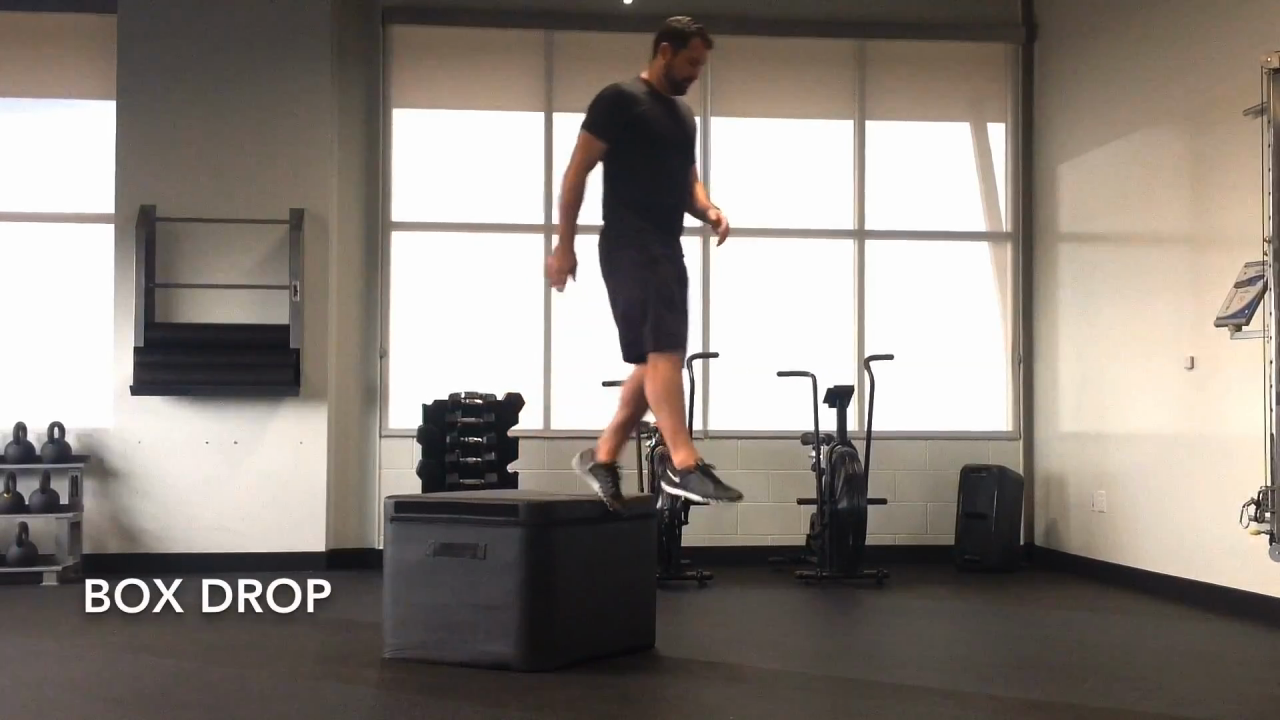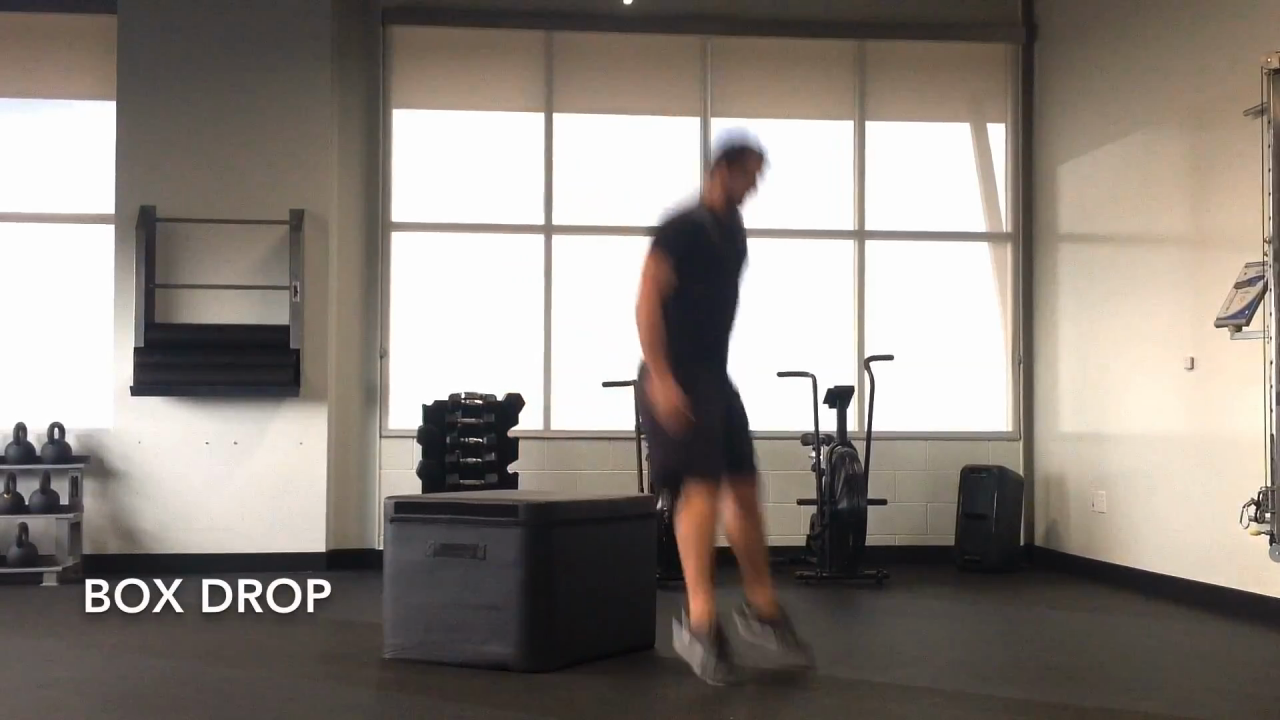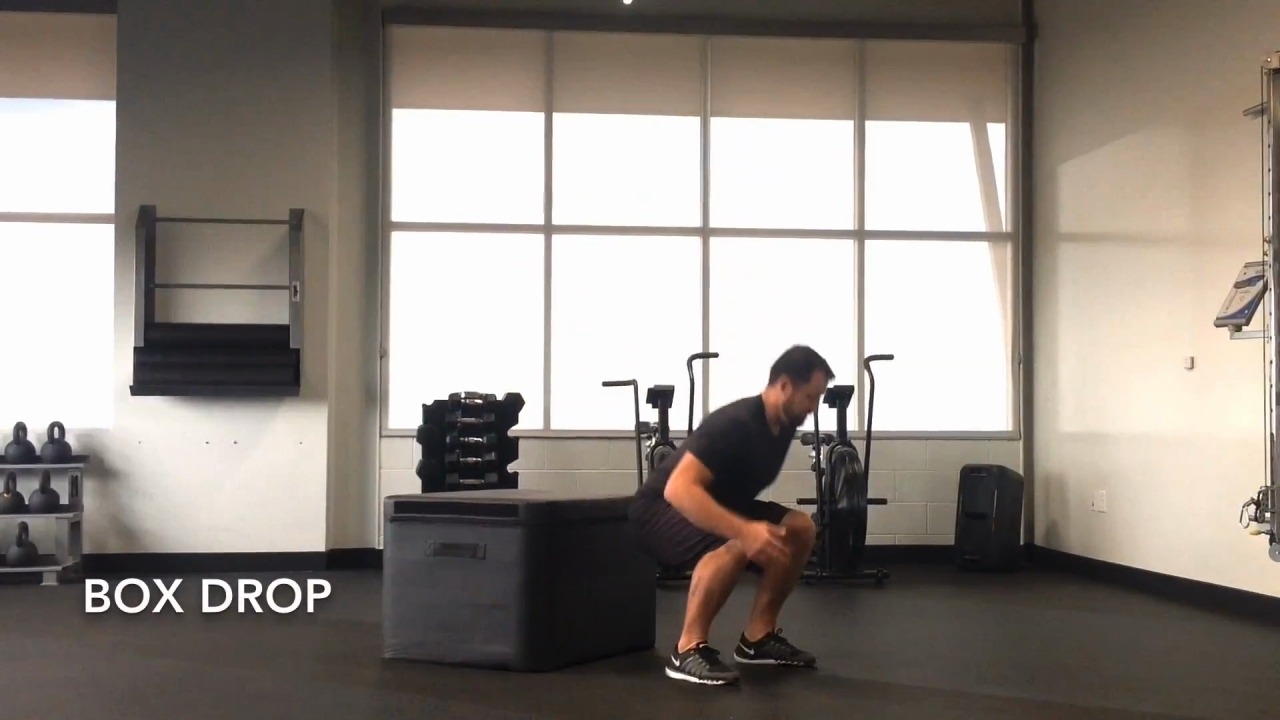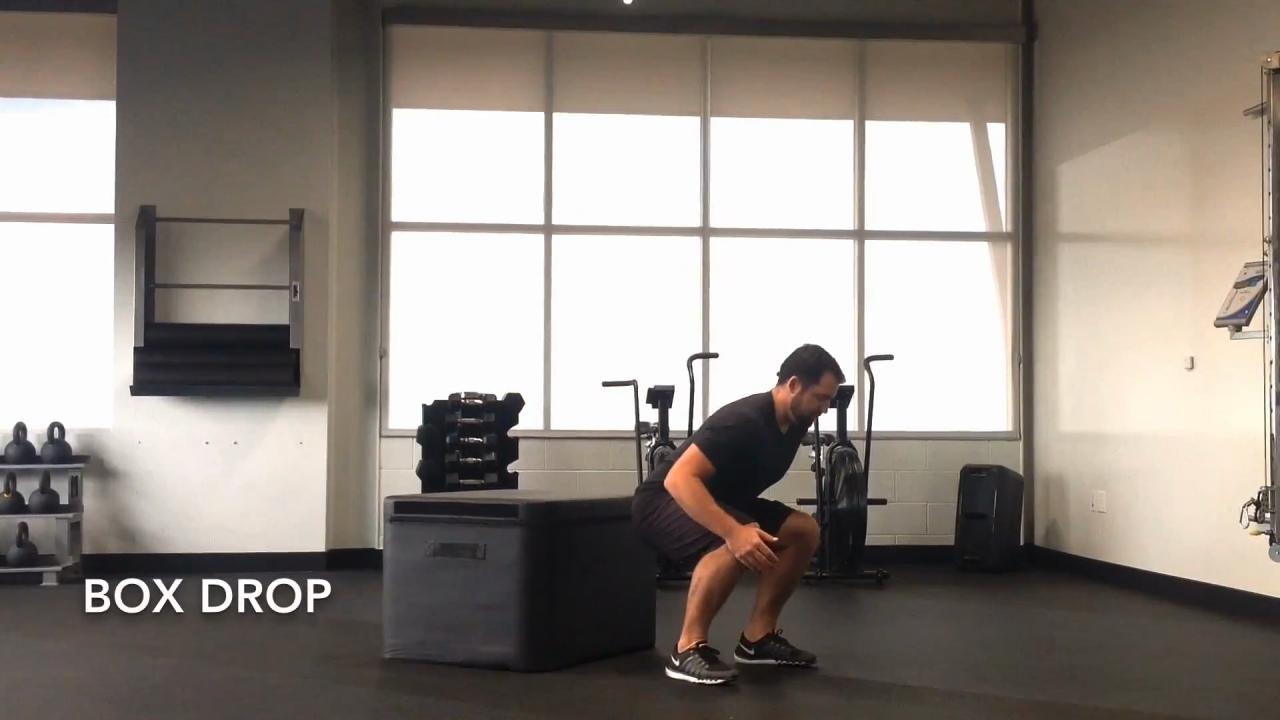
dt=0.3s
person 1, frame 1
left shoulder: (683, 115)
right shoulder: (620, 100)
left elbow: (688, 181)
right elbow: (577, 171)
left wrist: (710, 211)
right wrist: (564, 244)
left hip: (668, 247)
right hip: (631, 245)
left knee: (653, 359)
right knee: (663, 351)
left ankle: (601, 456)
right ankle: (685, 466)
person 1, frame 2
left shoulder: (735, 231)
right shoulder: (684, 228)
right elbow: (648, 302)
left wrist: (713, 383)
right wrist: (659, 379)
left hip: (708, 376)
right hip: (676, 382)
left knee: (744, 486)
right knee: (700, 489)
left ankle: (761, 611)
right ankle: (700, 624)
person 1, frame 3
left shoulder: (783, 427)
right shoulder: (735, 426)
right elbow: (677, 489)
right wrist: (744, 528)
right hip: (659, 510)
left knee: (801, 530)
right knee: (738, 544)
left ankle: (757, 638)
right ankle: (688, 650)
person 1, frame 4
left shoulder: (795, 423)
right shoulder: (743, 421)
right elbow: (678, 479)
right wrist: (734, 531)
right hip: (663, 503)
left knee: (803, 530)
right knee: (740, 542)
left ankle: (757, 637)
right ankle: (688, 648)
